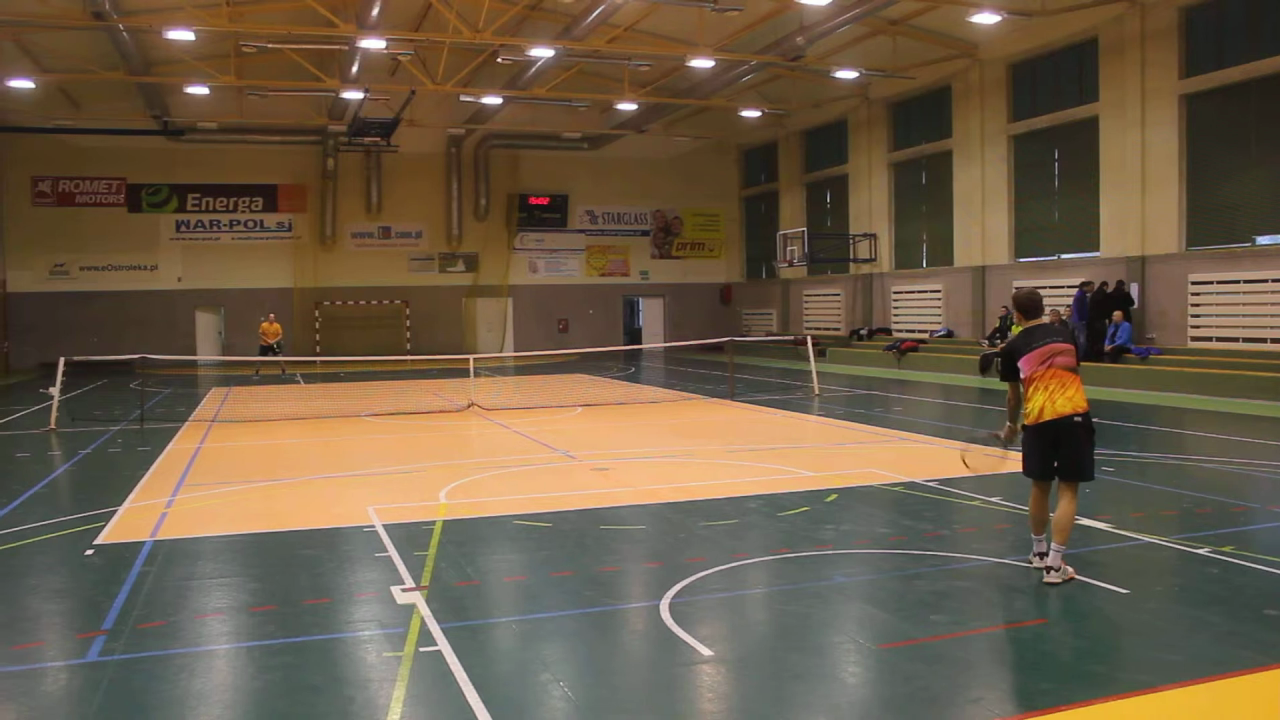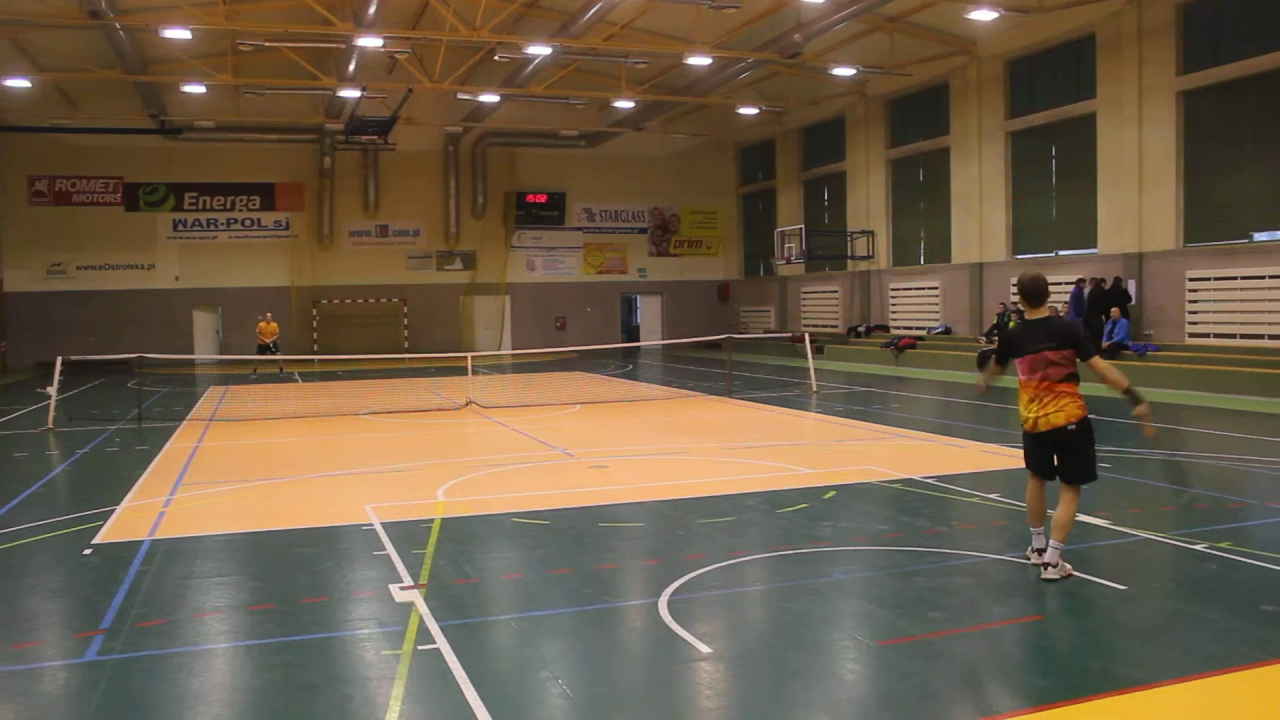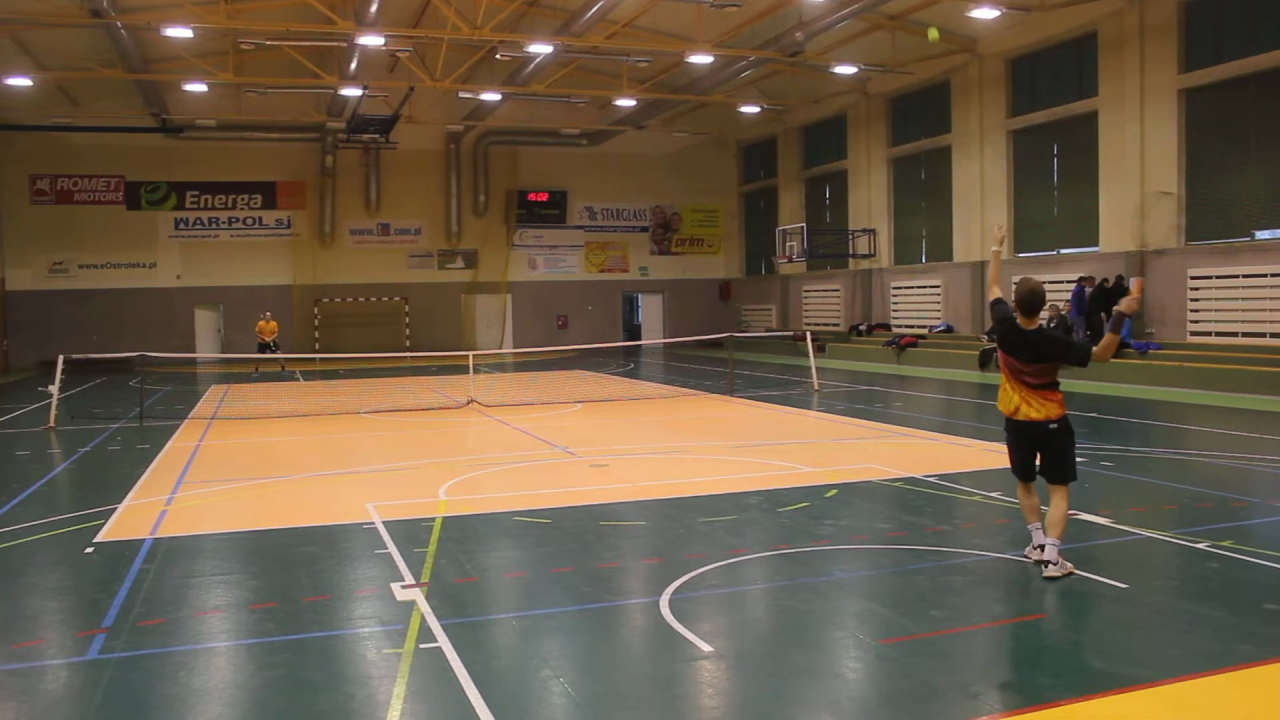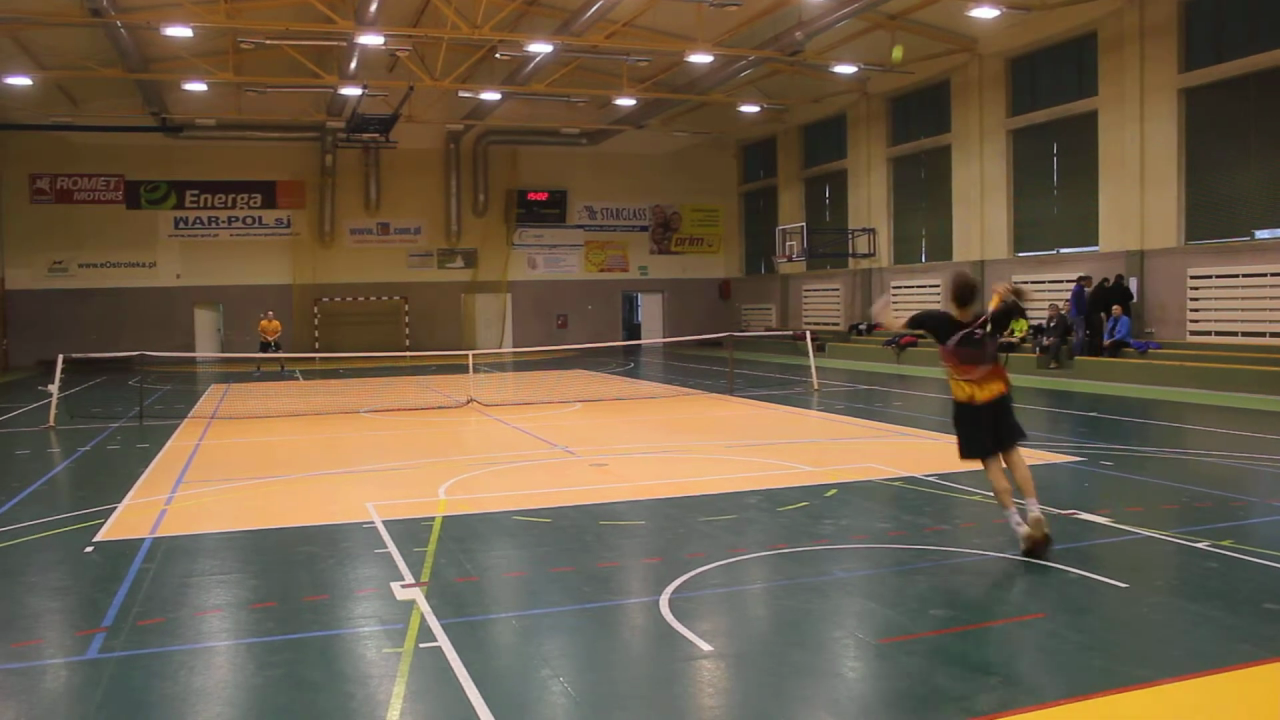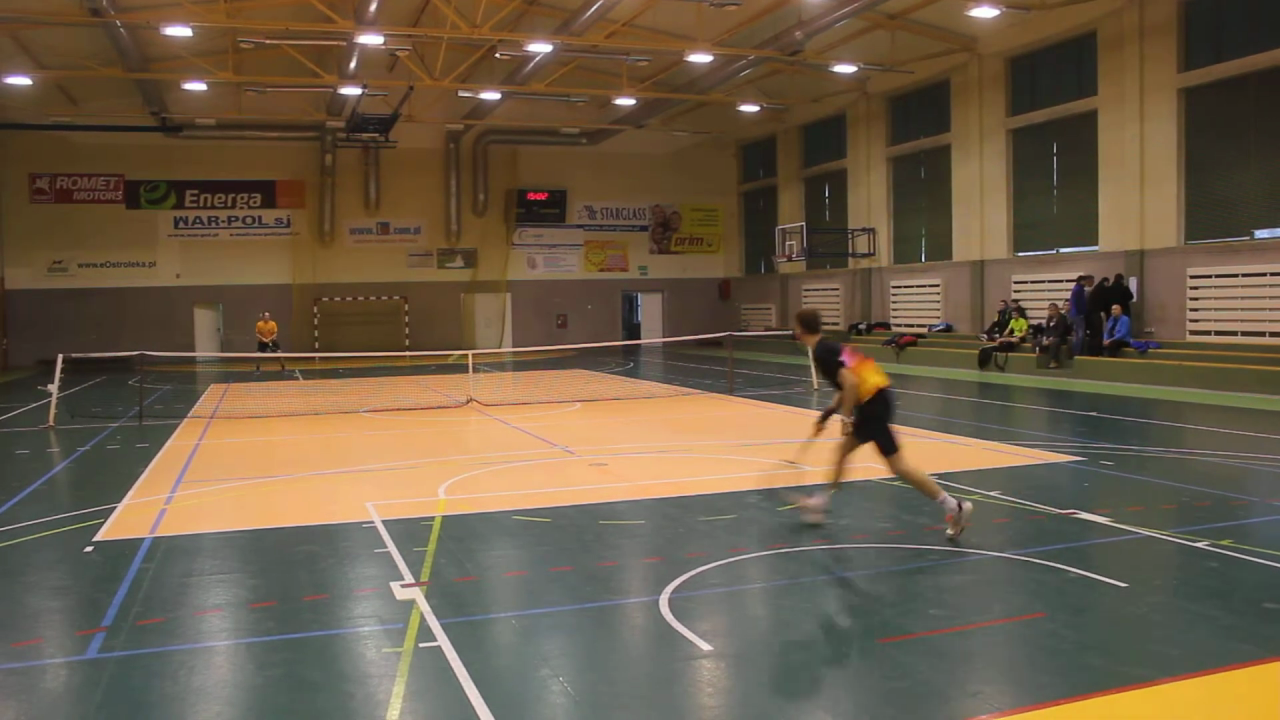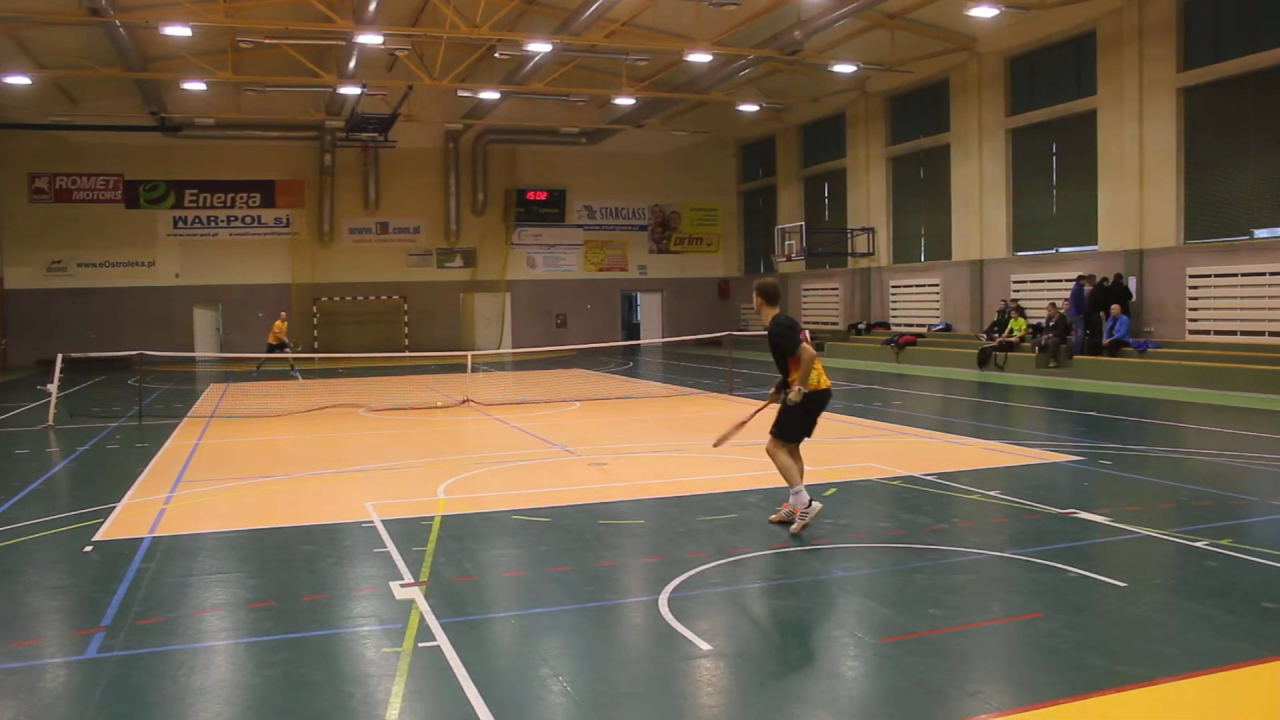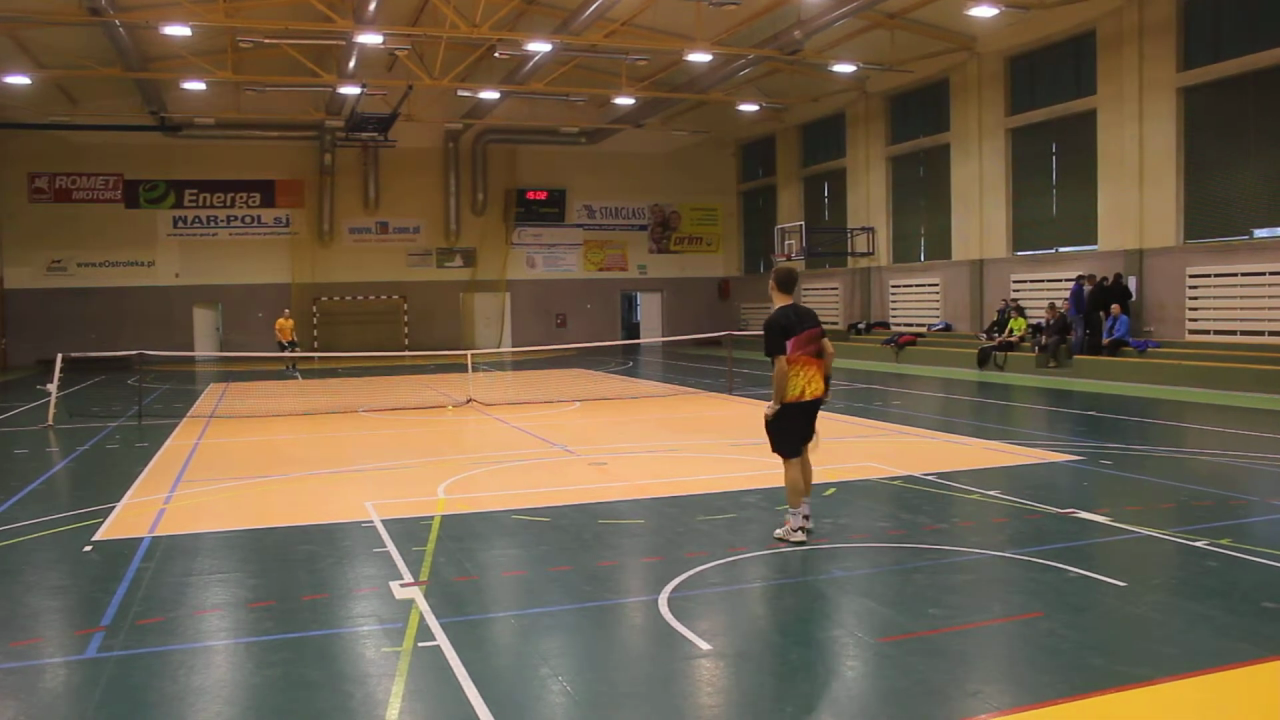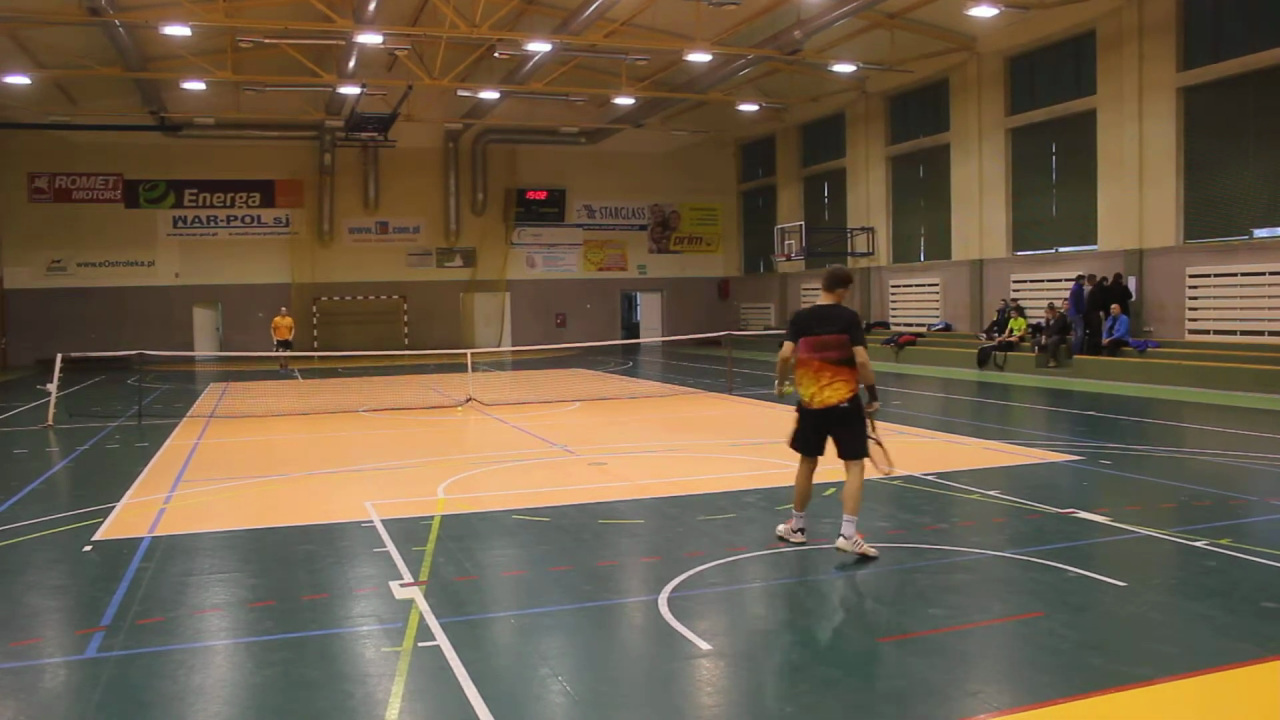
dt=0.5s
person 1, frame 1
left shoulder: (1013, 347)
right shoulder: (1065, 335)
left elbow: (1014, 395)
left wrist: (1011, 425)
left hip: (1039, 420)
right hip: (1074, 415)
left knee: (1040, 487)
right knee: (1068, 490)
left ankle: (1039, 552)
right ankle: (1054, 564)
person 1, frame 2
left shoulder: (1011, 336)
right shoulder: (1067, 329)
left elbow: (997, 365)
right elbow: (1100, 366)
left wrist: (985, 379)
right wrist: (1136, 398)
left hip: (1034, 423)
right hip: (1071, 419)
left knee: (1037, 479)
right knee: (1070, 489)
left ankle: (1037, 545)
right ankle: (1052, 560)
person 1, frame 3
left shoulder: (1004, 328)
right shoulder: (1052, 343)
left elbow: (993, 288)
right elbow: (1100, 354)
left wrist: (997, 247)
right wrist: (1119, 318)
left hip: (1017, 421)
right hip: (1051, 421)
left knee: (1025, 483)
right knee: (1058, 489)
left ankle: (1038, 544)
right ankle: (1050, 556)
person 1, frame 4
left shoulder: (938, 321)
right shoulder: (988, 324)
left elbow: (896, 326)
right elbow: (1017, 300)
left wrist: (882, 311)
right wrist: (1010, 294)
left hip: (969, 406)
right hip: (999, 398)
left knee: (992, 466)
right knee: (1014, 457)
left ankle: (1019, 525)
right ankle: (1035, 512)
person 1, frame 5
left shoulder: (821, 353)
right shoulder: (829, 346)
left elbow: (850, 381)
left wrist: (847, 417)
right wrist: (827, 414)
left hip: (871, 402)
right hip: (875, 398)
left knee: (897, 464)
right knee: (843, 449)
left ankle: (953, 508)
right ankle: (820, 503)
person 1, frame 6
left shoulder: (777, 328)
right shoulder: (785, 322)
left elbow: (809, 354)
left wrist: (800, 388)
right wrist: (780, 385)
left hip: (808, 393)
right hip: (818, 389)
left knee: (775, 448)
right knee: (790, 446)
left ankle: (805, 503)
right ankle: (795, 505)
person 1, frame 7
left shoulder: (774, 322)
right shoulder: (809, 315)
left elbow: (781, 367)
right elbow: (828, 352)
left wrist: (775, 403)
right wrist: (825, 384)
left hip: (791, 399)
right hip: (814, 394)
left knee: (791, 460)
right knee: (801, 453)
left ankle: (795, 526)
right ankle: (803, 513)
person 1, frame 8
left shoulder: (801, 318)
right shoulder: (849, 317)
left elbow: (785, 354)
right elbow: (861, 360)
left wrist: (781, 381)
right wrist: (873, 395)
left hip: (811, 402)
right hip: (845, 402)
left knee: (807, 463)
right knee: (855, 467)
left ankle: (795, 527)
right ankle: (849, 536)
